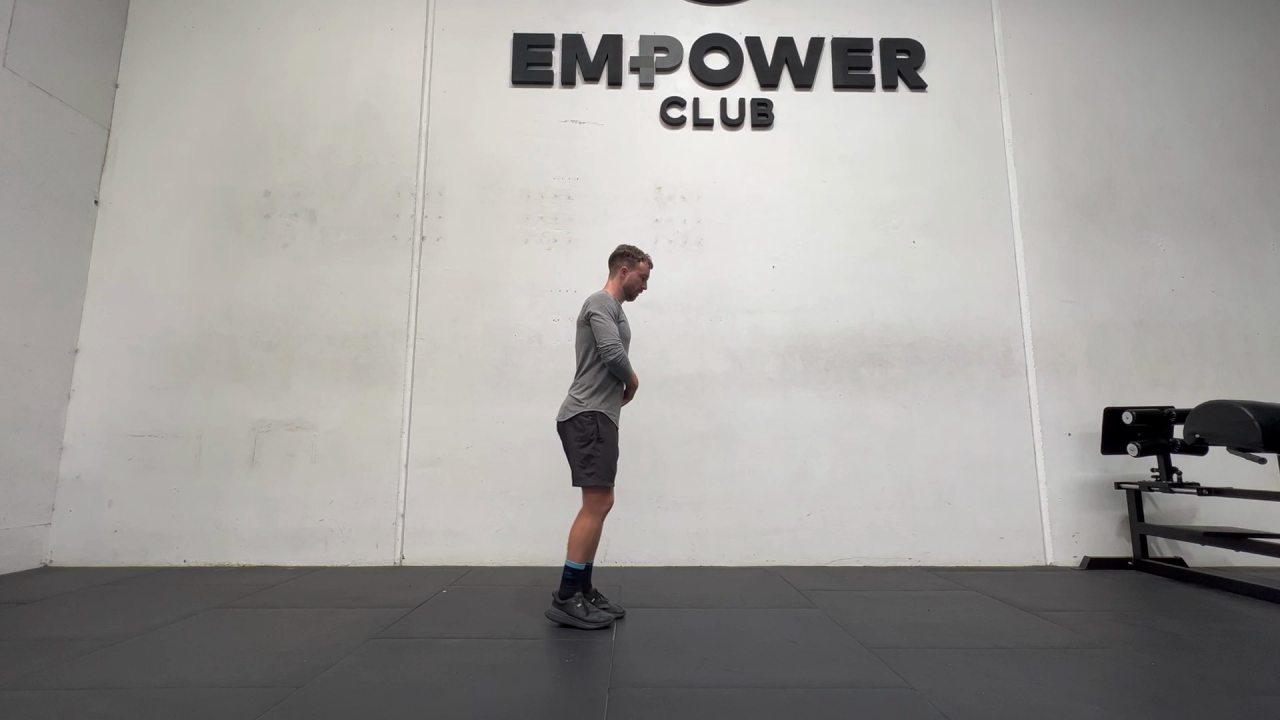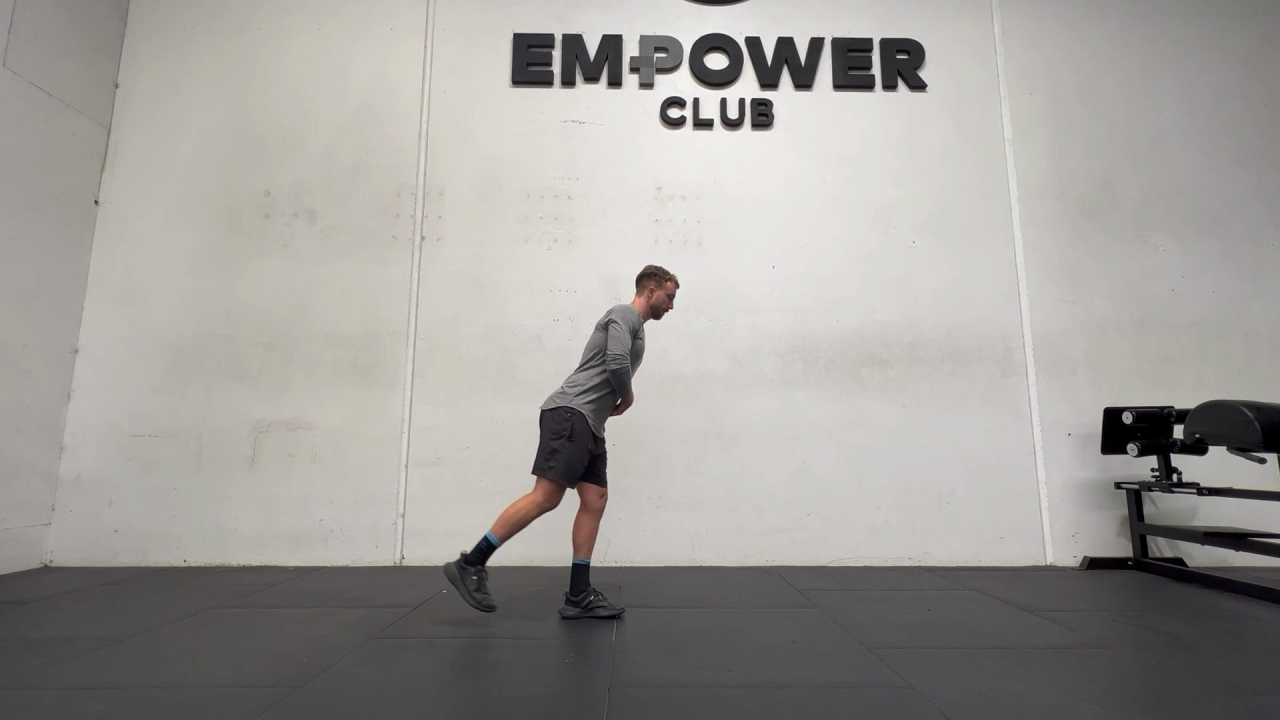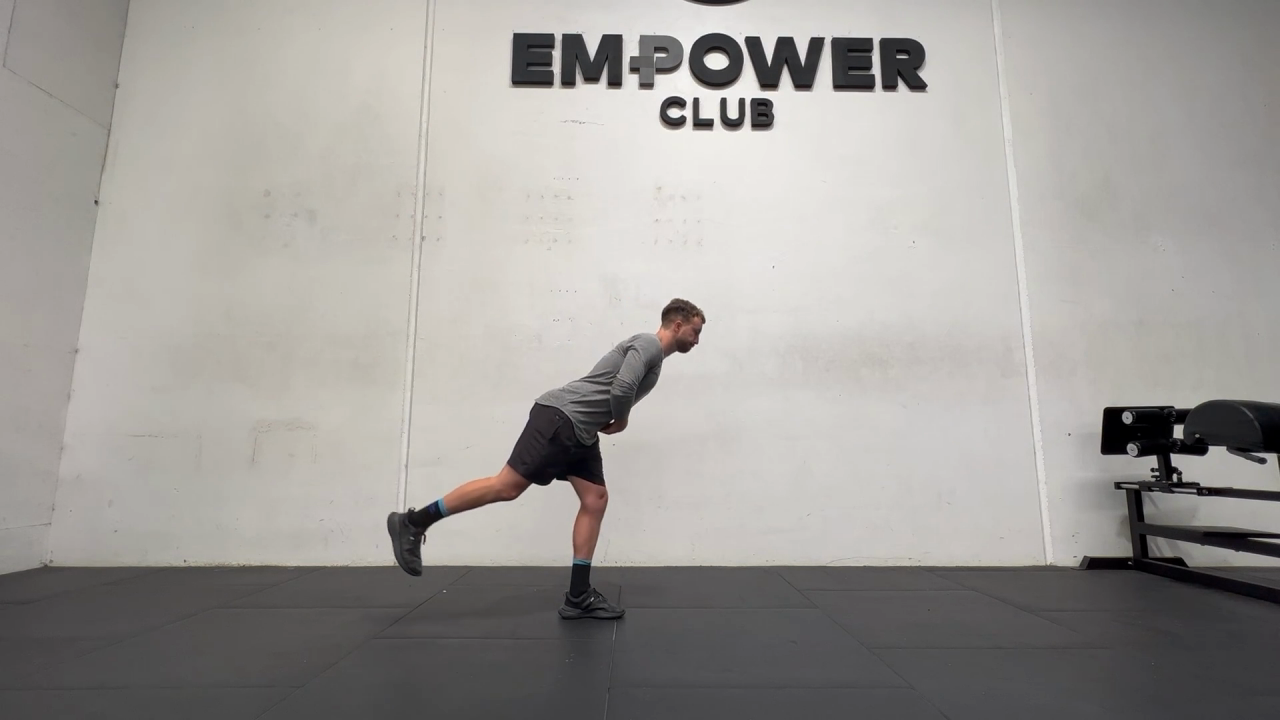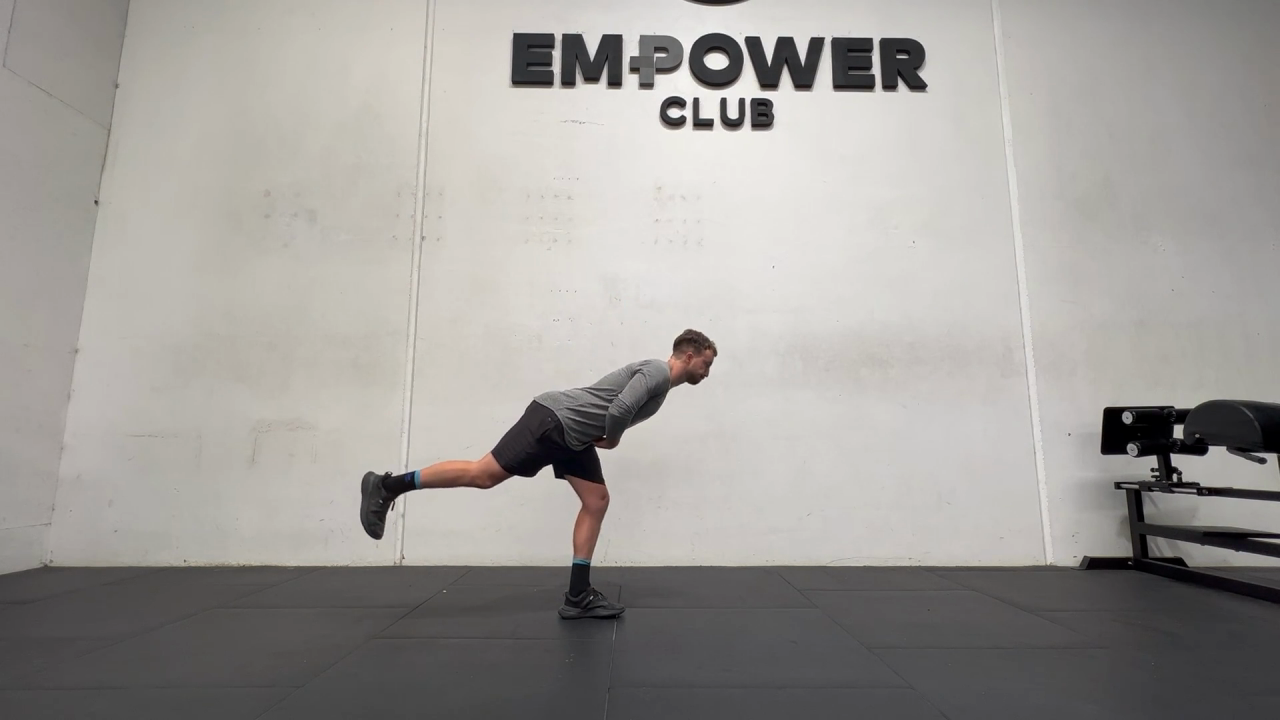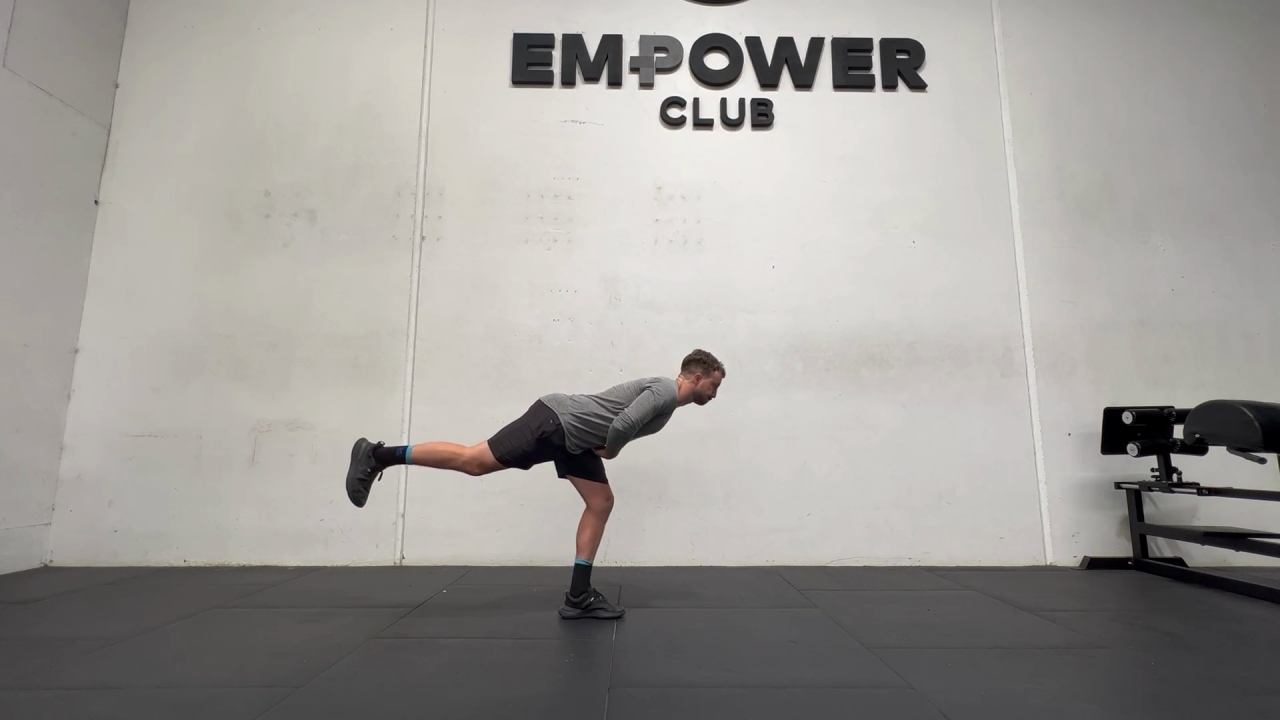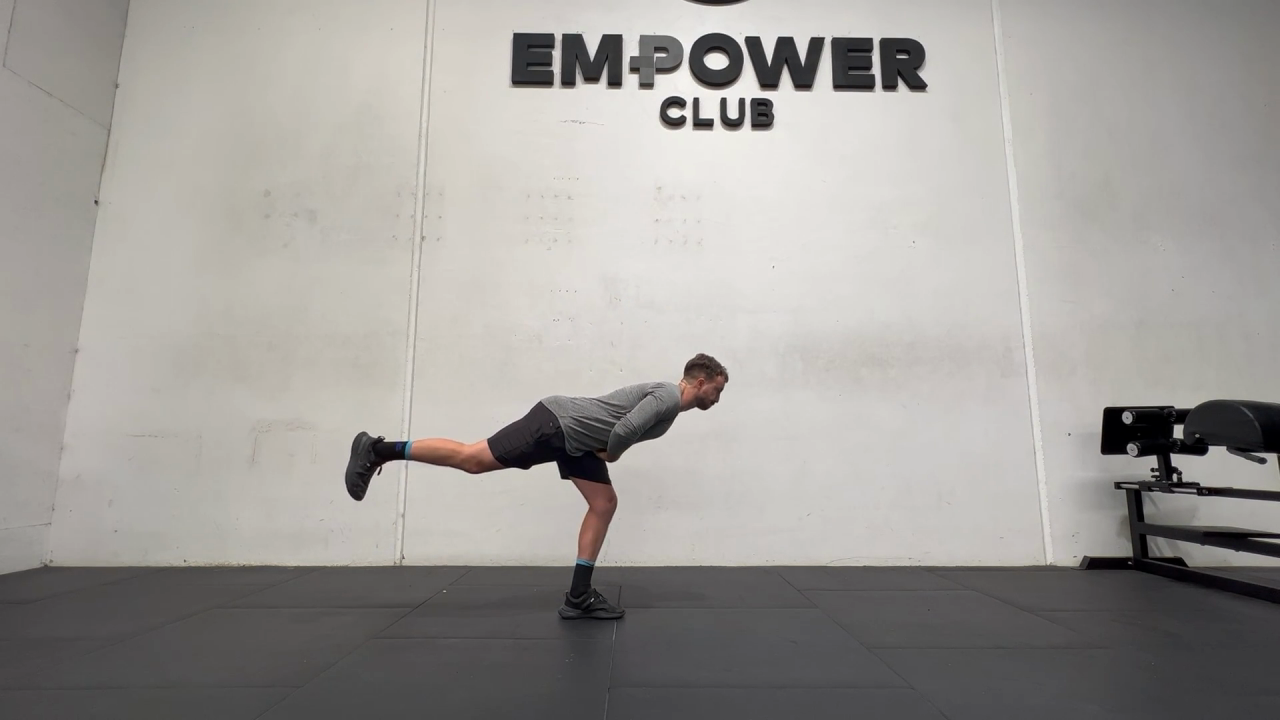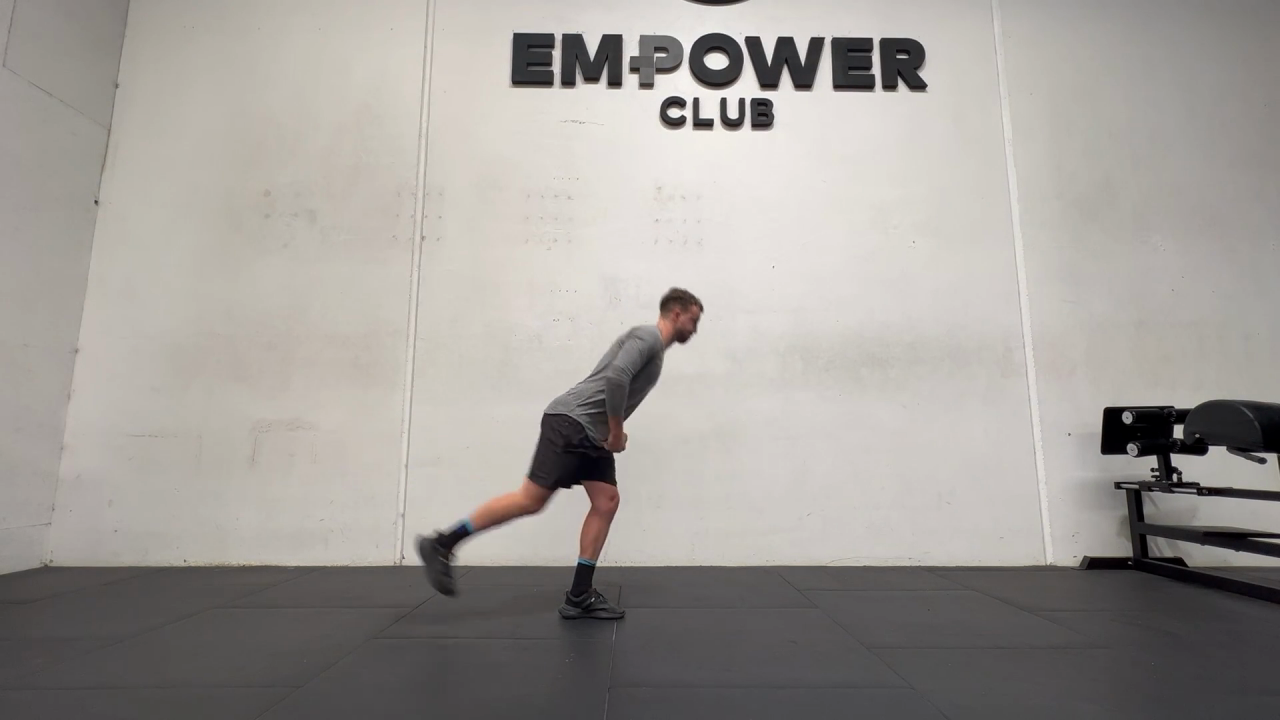
dt=0.7s
person 1, frame 1
left shoulder: (611, 308)
right shoulder: (600, 303)
right elbow: (612, 355)
left wrist: (625, 383)
right wrist: (632, 380)
left hip: (599, 417)
right hip: (588, 416)
left knee: (599, 504)
right knee: (597, 503)
left ankle: (581, 592)
right ankle: (566, 596)
person 1, frame 2
left shoulder: (633, 326)
right shoulder: (624, 315)
right elbow: (616, 364)
left wrist: (619, 399)
right wrist: (628, 396)
left hip: (589, 422)
right hip: (570, 414)
left knee: (595, 501)
right knee: (545, 498)
left ankle: (579, 594)
right ankle: (471, 564)
person 1, frame 3
left shoulder: (653, 357)
right shoulder: (648, 345)
right elbow: (622, 389)
left wrist: (612, 421)
right wrist: (621, 421)
left hip: (580, 431)
right hip: (559, 418)
left knee: (595, 501)
right knee: (506, 487)
left ankle: (578, 595)
right ankle: (414, 523)
person 1, frame 4
left shoulder: (659, 381)
right shoulder: (657, 372)
right elbow: (619, 409)
left wrist: (607, 437)
right wrist: (612, 439)
left hip: (573, 435)
right hip: (553, 421)
left knee: (597, 502)
right knee: (483, 475)
left ankle: (578, 594)
right ankle: (388, 486)
person 1, frame 5
left shoulder: (662, 395)
right shoulder: (665, 392)
right elbow: (623, 423)
left wrist: (604, 449)
right wrist: (611, 451)
left hip: (572, 437)
right hip: (555, 422)
left knee: (601, 503)
right knee: (473, 461)
left ankle: (579, 595)
right ankle: (379, 456)
person 1, frame 6
left shoulder: (664, 398)
right shoulder: (668, 397)
right elbow: (625, 429)
left wrist: (606, 454)
right wrist: (611, 456)
left hip: (574, 439)
right hip: (556, 424)
left knee: (605, 504)
right knee: (471, 458)
left ankle: (579, 595)
right ankle: (377, 451)
person 1, frame 7
left shoulder: (654, 347)
right shoulder: (648, 338)
right elbow: (614, 377)
left wrist: (614, 429)
right wrist: (615, 429)
left hip: (591, 430)
right hip: (573, 421)
left knee: (607, 501)
right knee: (532, 499)
left ankle: (581, 594)
right ankle: (442, 544)
